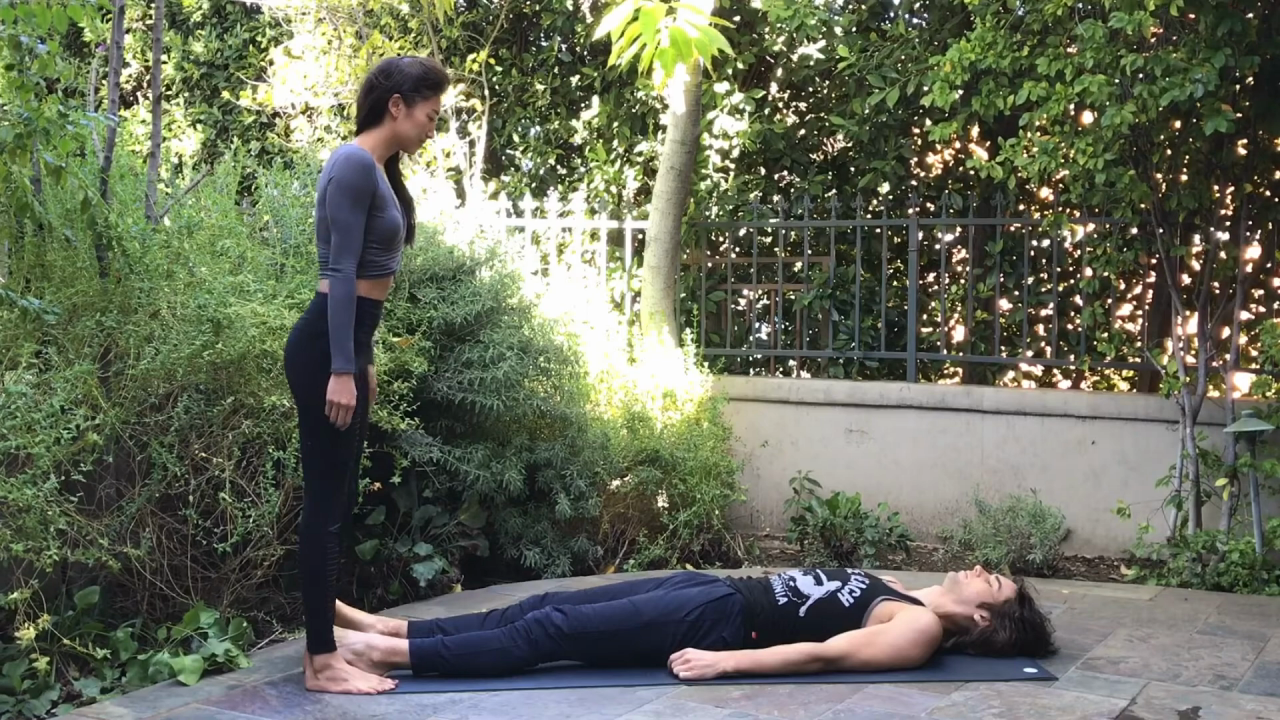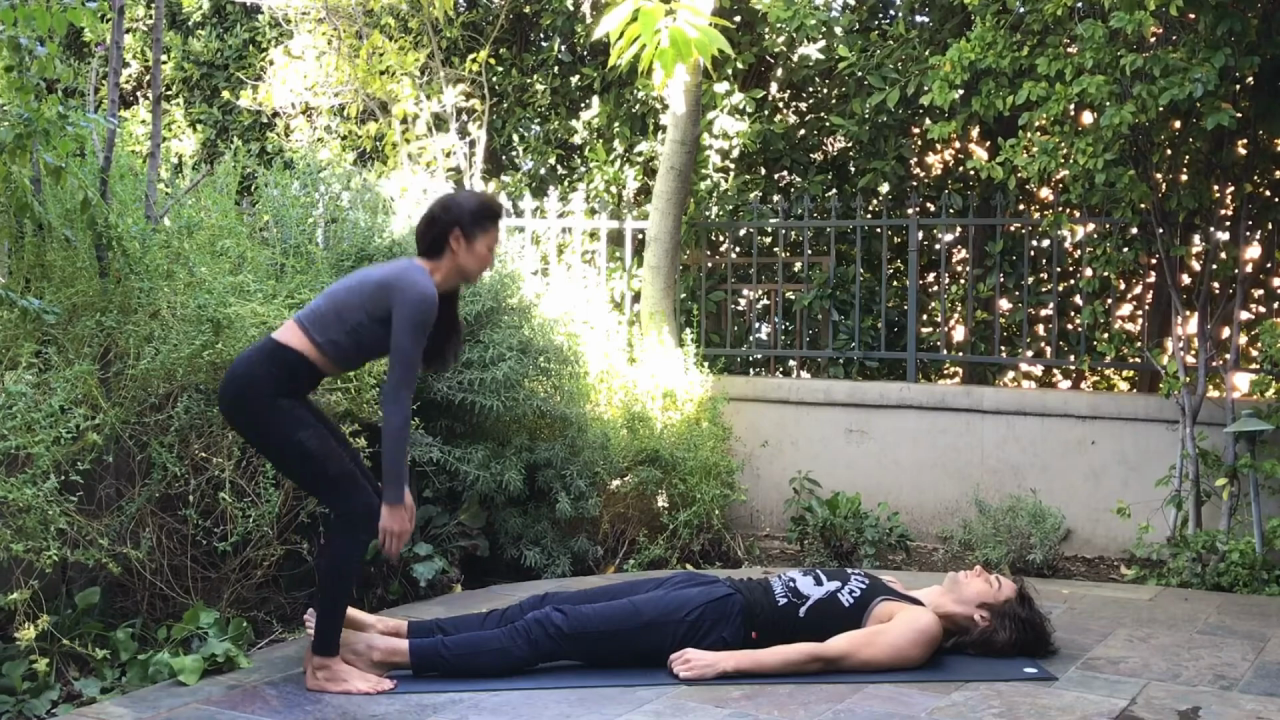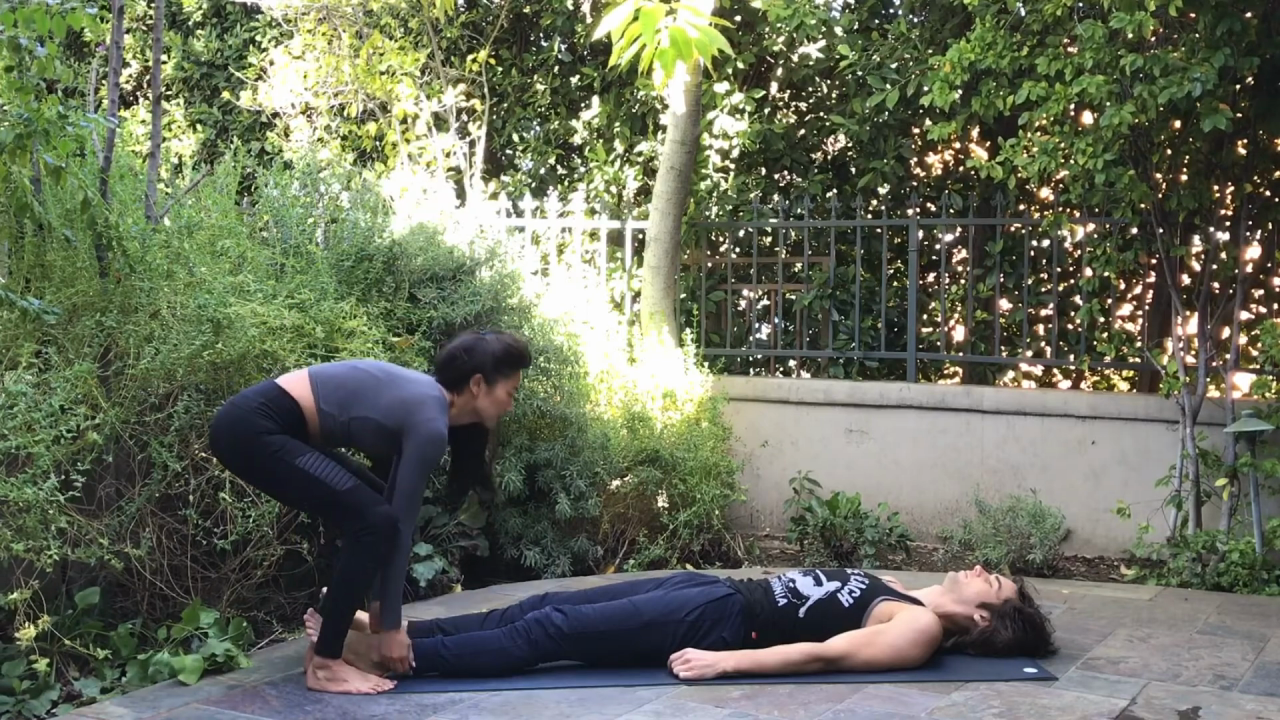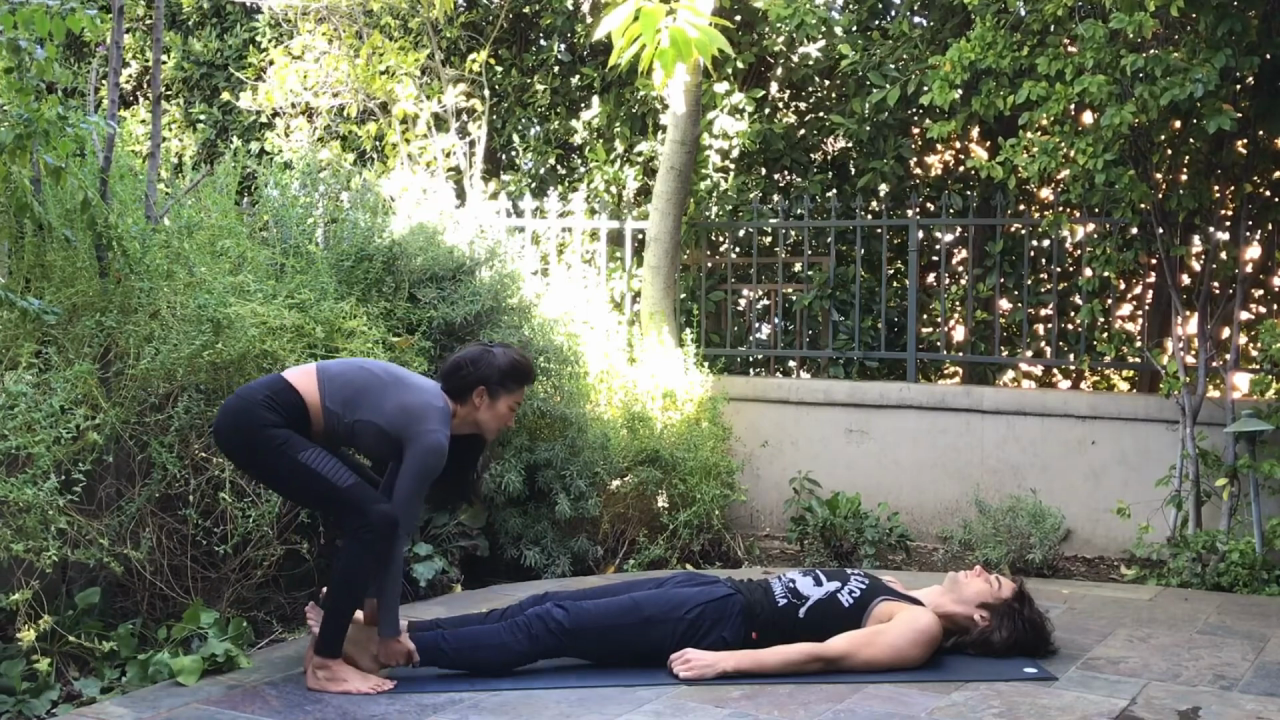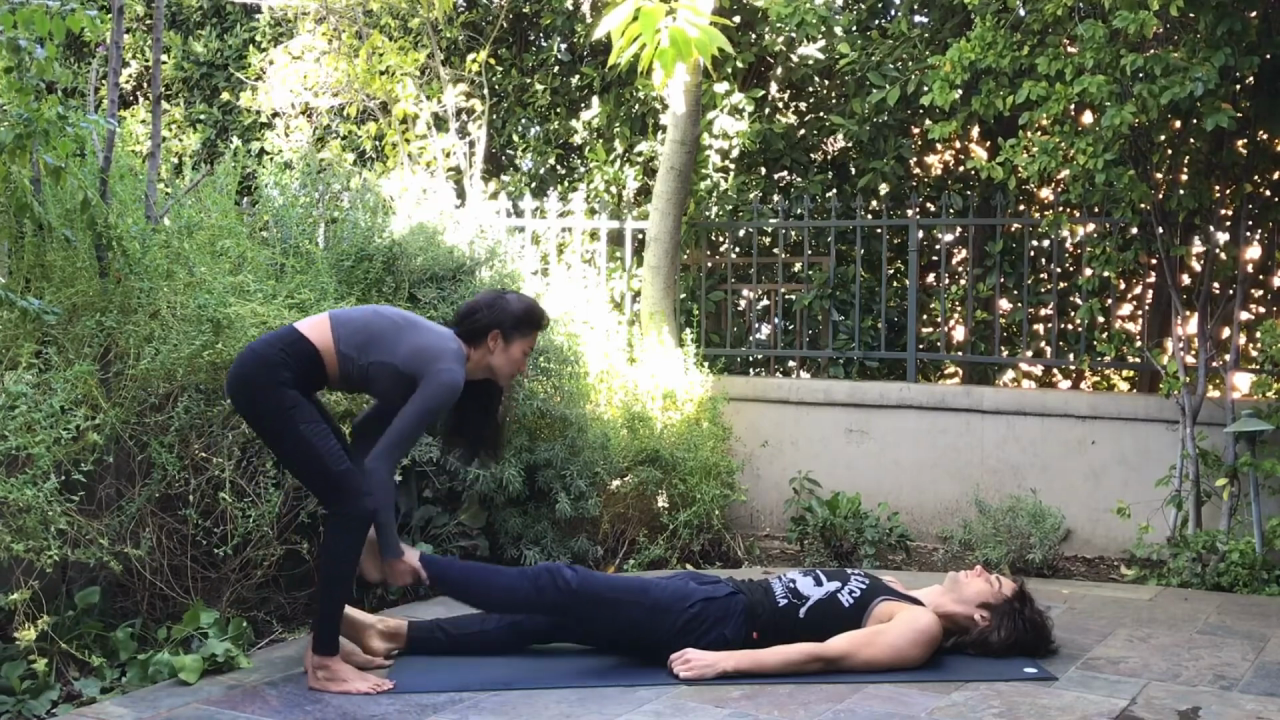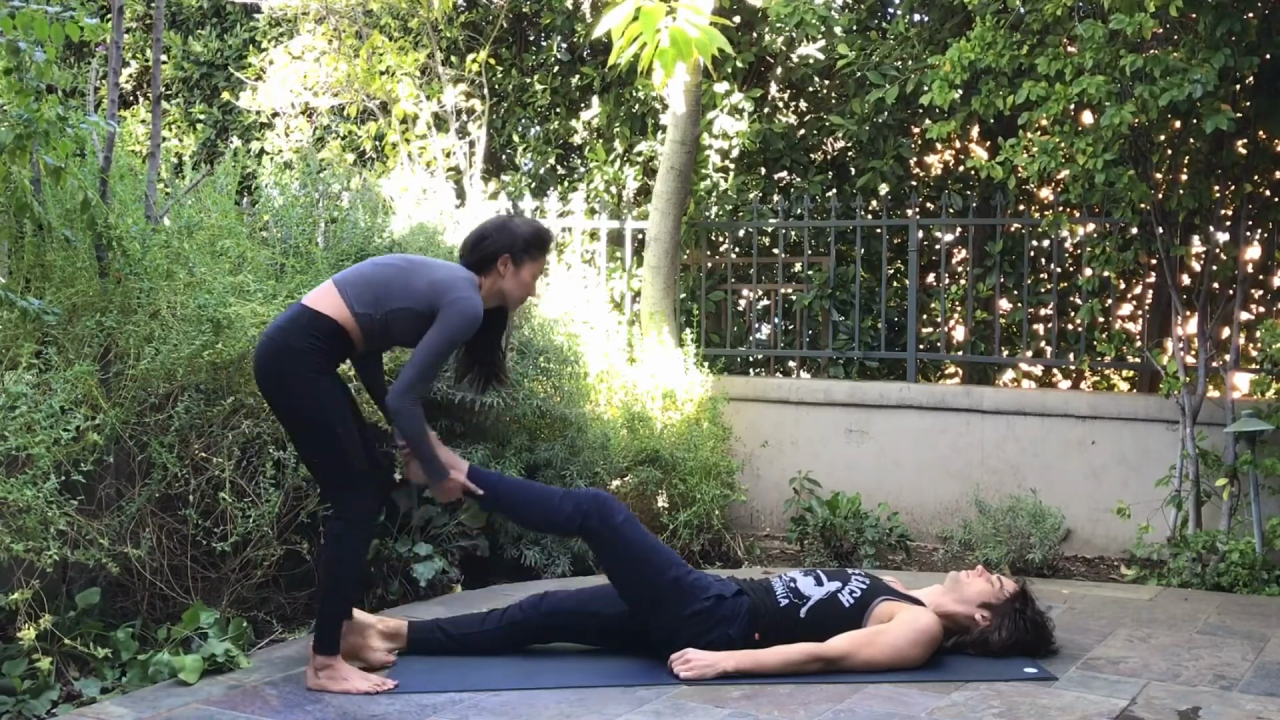
dt=0.4s
person 1, frame 1
left shoulder: (920, 628)
right shoulder: (900, 592)
left elbow: (825, 654)
left wrist: (724, 663)
left hip: (725, 621)
right hip: (723, 589)
left knee: (554, 630)
right knee: (551, 605)
left ankle: (389, 653)
right ankle: (391, 627)
person 1, frame 2
left shoulder: (920, 629)
right shoulder: (899, 592)
left elbow: (824, 655)
left wrist: (724, 661)
left hip: (725, 620)
right hip: (719, 588)
left knee: (552, 630)
right knee: (552, 604)
left ankle: (386, 653)
right ankle: (387, 626)
person 1, frame 3
left shoulder: (921, 630)
right shoulder: (900, 593)
left elbow: (826, 654)
left wrist: (725, 662)
left hip: (725, 622)
right hip: (718, 590)
left knee: (552, 631)
right knee: (549, 604)
left ankle: (388, 654)
right ankle: (393, 626)
person 1, frame 4
left shoulder: (921, 630)
right shoulder: (901, 592)
left elbow: (825, 653)
left wrist: (725, 660)
left hip: (724, 622)
right hip: (717, 590)
left knee: (550, 626)
right knee: (549, 602)
right ankle: (397, 626)
person 1, frame 5
left shoulder: (921, 630)
right shoulder: (902, 594)
left elbow: (828, 653)
left wrist: (725, 662)
left hip: (720, 624)
right hip: (722, 593)
left knee: (560, 587)
right knee: (552, 613)
left ankle: (408, 564)
right ankle: (398, 633)
person 1, frame 6
left shoulder: (920, 631)
right shoulder: (904, 596)
left elbow: (826, 653)
left wrist: (727, 663)
left hip: (717, 623)
right hip: (722, 598)
left knee: (599, 511)
right knee: (550, 611)
left ankle: (451, 470)
right ankle: (398, 634)
person 2, frame 1
left shoulder: (377, 167)
right shoulder: (354, 163)
right elbow: (341, 271)
left wrist: (363, 361)
right wrist: (341, 368)
left hip: (345, 344)
right hip: (328, 345)
left knee: (339, 498)
right knee: (327, 501)
left ankle: (327, 642)
right ankle: (321, 662)
person 2, frame 2
left shoulder: (414, 282)
right shoulder: (418, 291)
left elbow: (398, 396)
right elbow: (397, 400)
left wrist: (396, 486)
right wrist: (392, 499)
left hip: (275, 386)
right hip: (260, 389)
left knee: (358, 501)
right knee: (357, 506)
left ankle: (328, 641)
right ankle: (323, 662)
person 2, frame 3
left shoulder: (426, 402)
right shoulder: (430, 422)
left elbow: (398, 510)
right elbow: (403, 523)
left wrist: (379, 600)
right wrist: (390, 626)
left hip: (269, 424)
right hip: (252, 429)
left knee: (376, 512)
right knee: (373, 520)
left ankle: (326, 641)
right ankle: (325, 664)
person 2, frame 4
left shoulder: (428, 409)
right shoulder: (432, 434)
left elbow: (388, 501)
right elbow: (400, 531)
left wrist: (373, 597)
right wrist: (389, 632)
left hip: (267, 418)
right hip: (255, 422)
left knee: (371, 513)
right knee: (373, 519)
left ankle: (326, 641)
right ankle: (325, 663)
person 2, frame 5
left shoulder: (439, 355)
right shoulder: (447, 372)
left elbow: (369, 433)
right elbow: (382, 461)
right wrist: (391, 553)
left hip: (275, 373)
right hip: (269, 378)
left knee: (352, 501)
right knee: (355, 505)
left ankle: (325, 643)
right ankle: (324, 663)
person 2, frame 6
left shoulder: (446, 286)
right shoulder: (465, 302)
right elbow: (404, 398)
left wrist: (405, 438)
right wrist: (438, 474)
left hip: (292, 351)
right hip: (297, 358)
left knee: (374, 486)
right knee: (355, 503)
left ankle: (339, 635)
right ankle: (325, 662)
